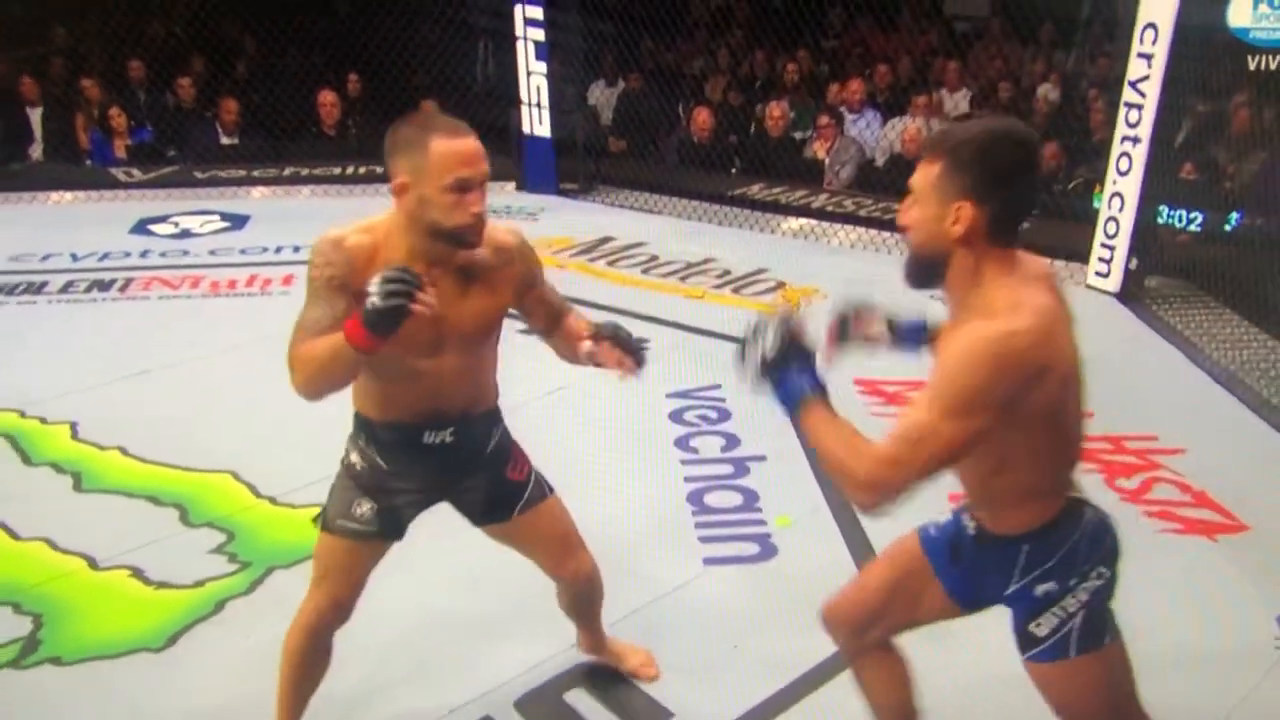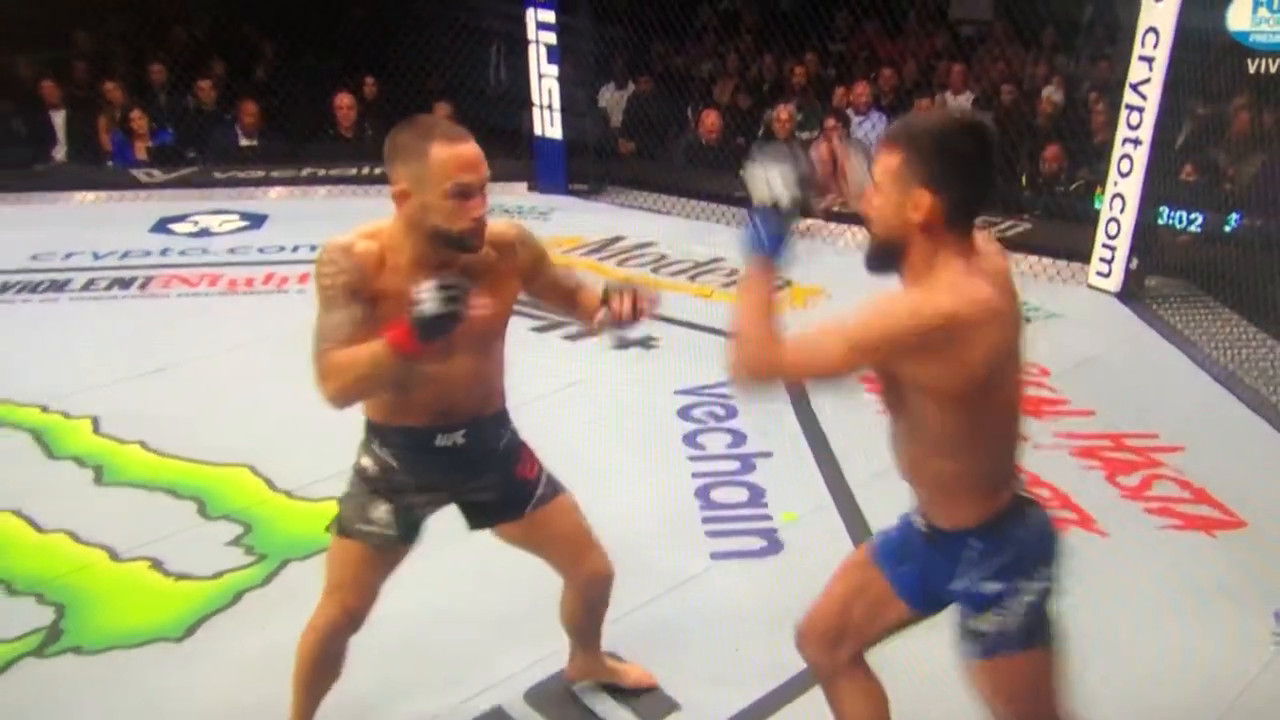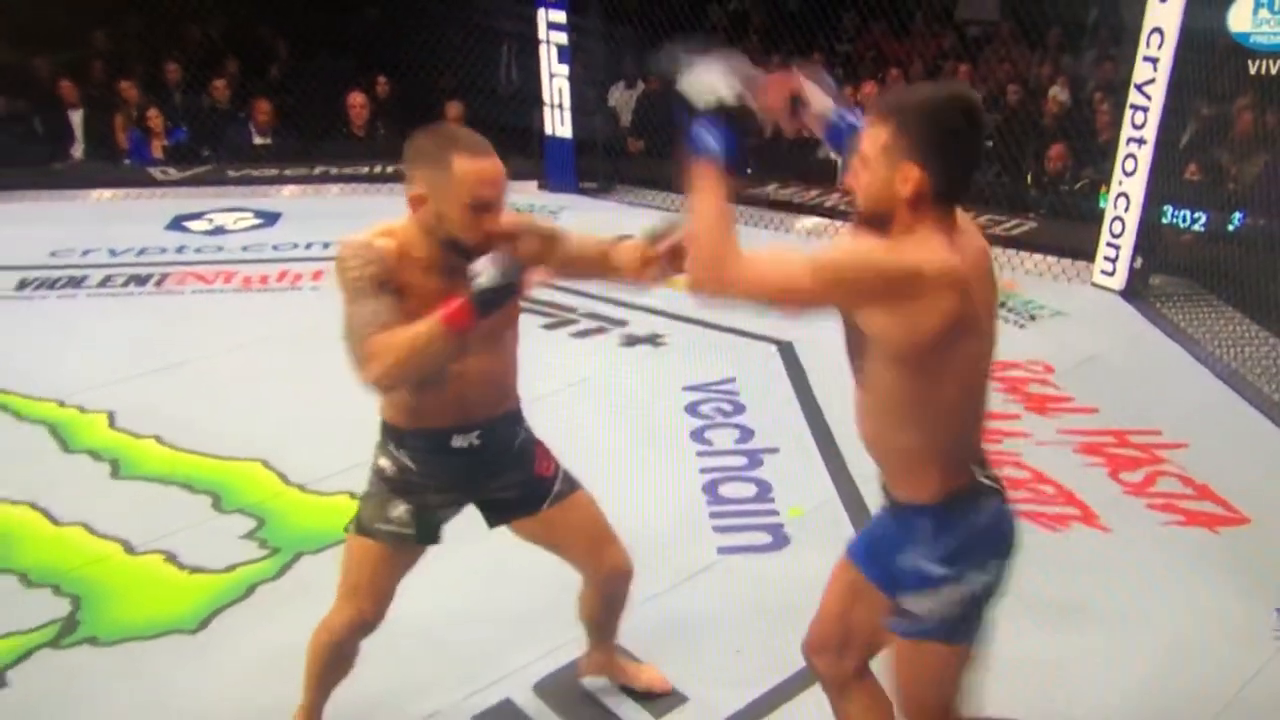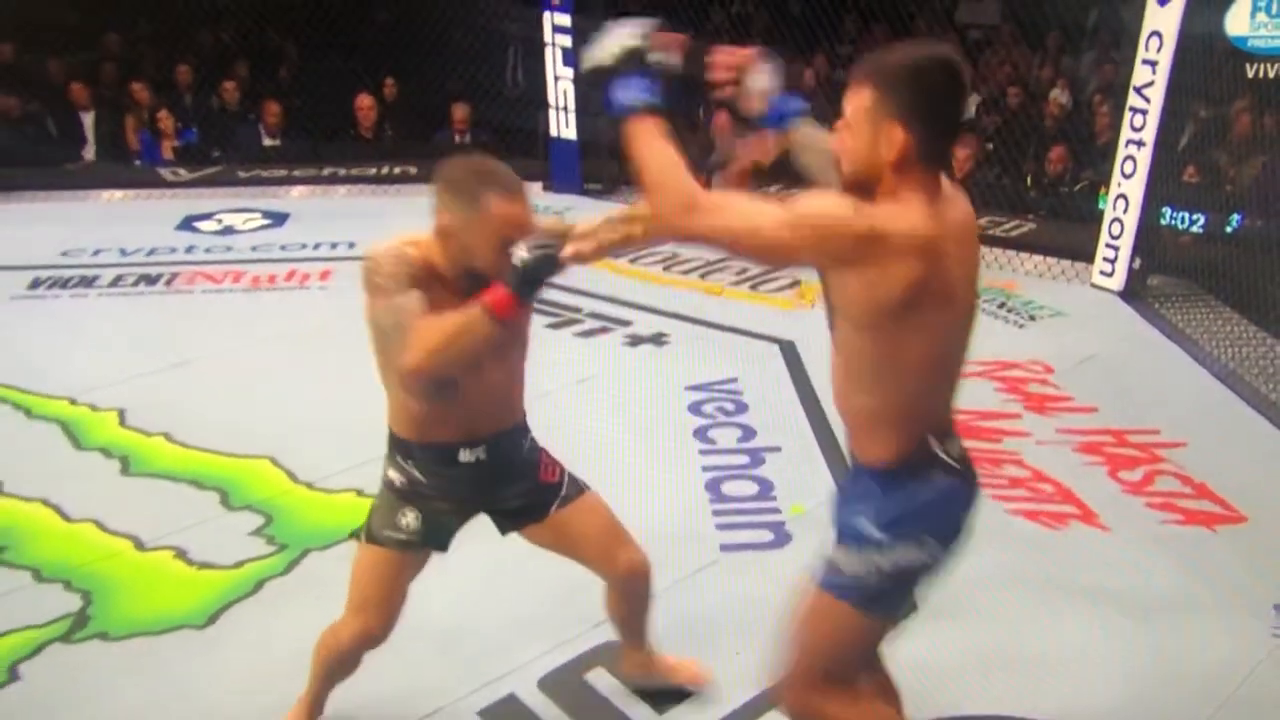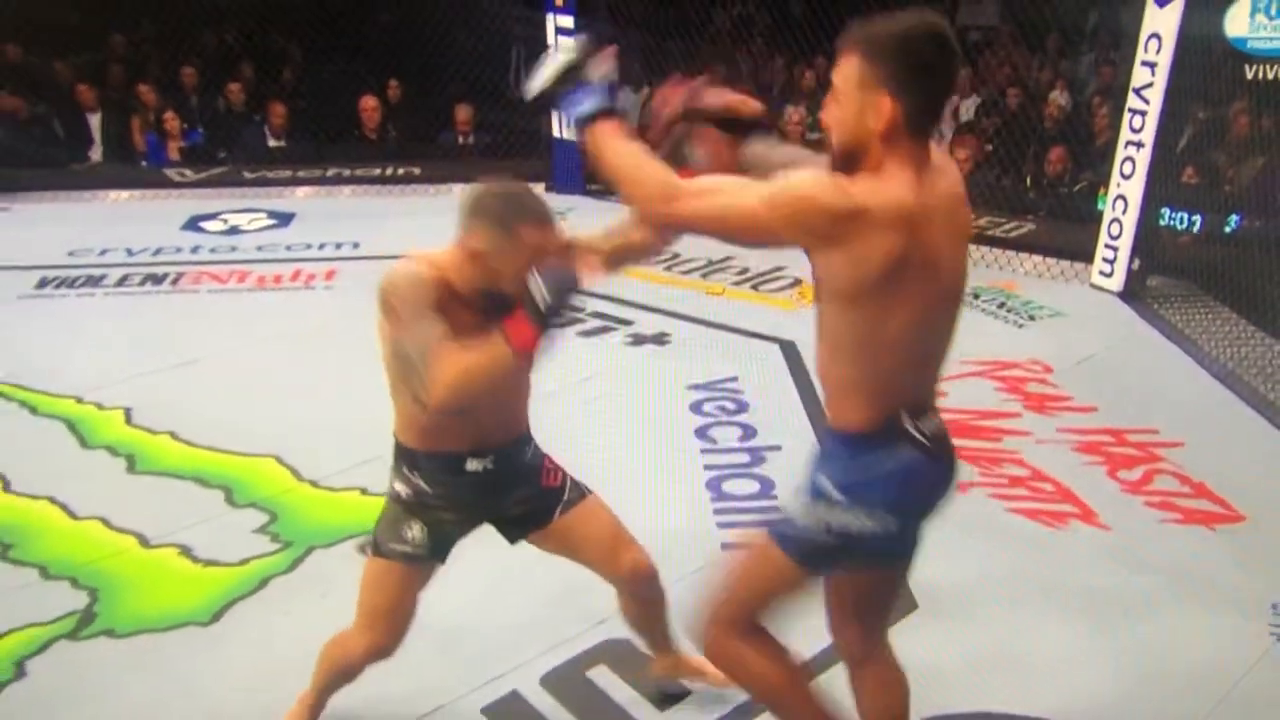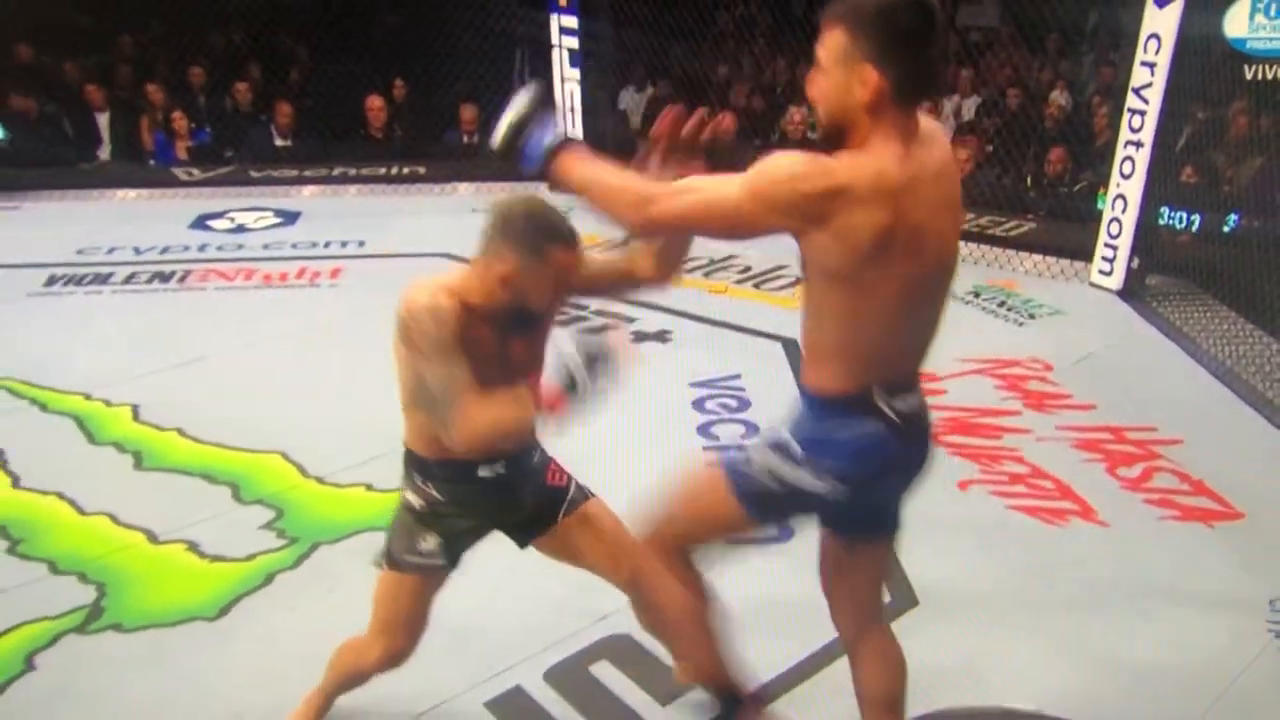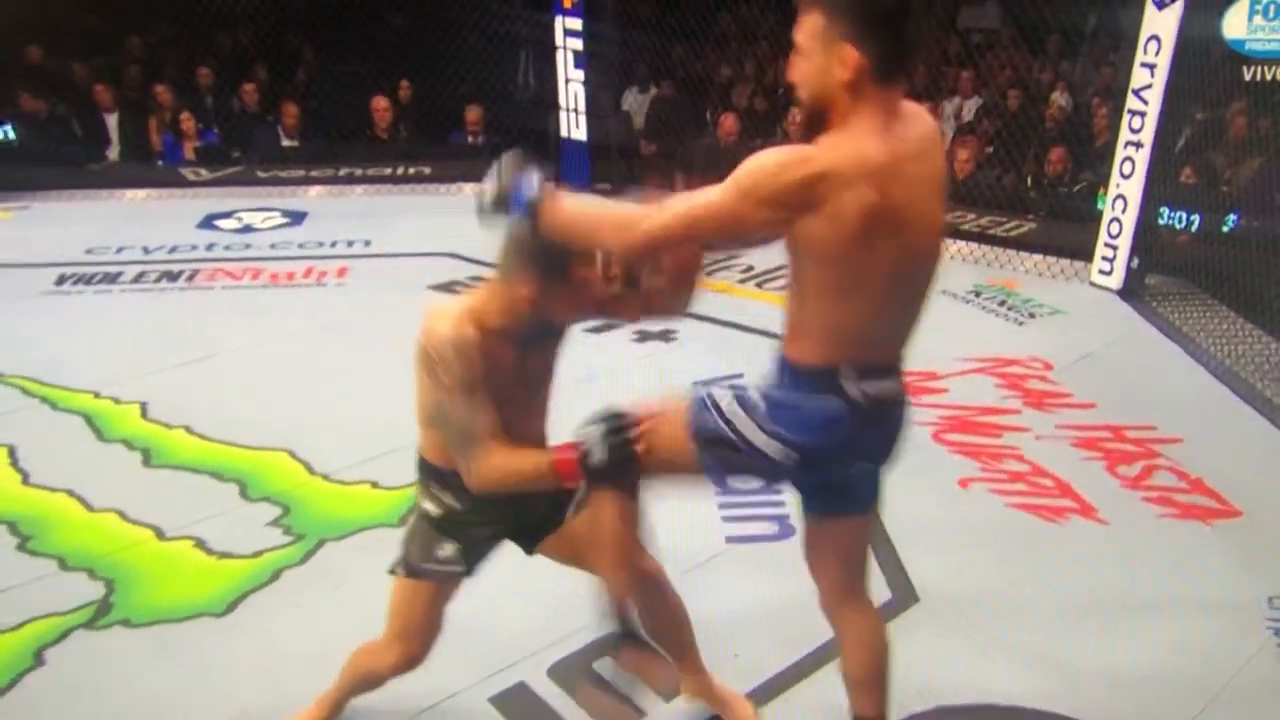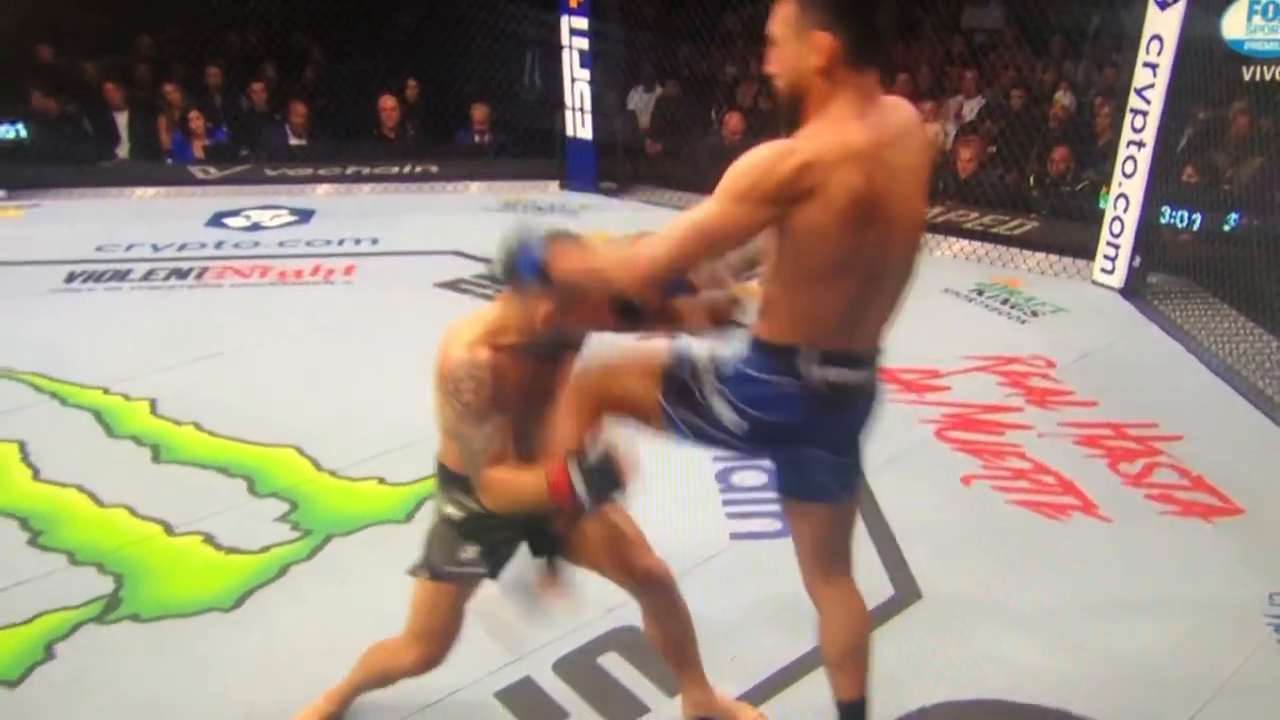
dt=0.2s
person 1, frame 1
left shoulder: (997, 335)
right shoulder: (1015, 277)
left elbow: (873, 483)
left wrist: (796, 381)
right wrist: (905, 331)
left hip: (1049, 558)
right hip: (980, 530)
right knee: (849, 623)
person 1, frame 2
left shoulder: (933, 314)
right shoulder: (977, 256)
left elbow: (755, 363)
left wrist: (764, 238)
right wrist: (867, 173)
left hip: (994, 555)
right hip: (932, 529)
right knee: (824, 645)
person 1, frame 3
left shoulder: (889, 270)
right shoulder: (956, 235)
left elbow: (714, 271)
right elbow: (894, 168)
left wrist: (709, 140)
right wrist: (830, 117)
left hip: (947, 536)
right hip: (911, 514)
right knee: (831, 657)
person 1, frame 4
left shoulder: (862, 234)
right shoulder: (942, 202)
left elbow: (683, 212)
right elbow: (850, 170)
left wrist: (635, 95)
right wrist: (773, 107)
left hip: (901, 498)
right hip: (924, 477)
right knee: (845, 655)
person 1, frame 5
left shoulder: (846, 208)
right shoulder: (935, 174)
left elbow: (665, 201)
left wrist: (589, 106)
left hip: (868, 466)
right hip: (910, 452)
left knee: (726, 627)
right knee: (860, 638)
person 1, frame 6
left shoulder: (831, 185)
right shoulder: (929, 145)
left elbow: (646, 209)
left wrist: (548, 145)
right wrist: (698, 178)
left hip: (838, 435)
right hip: (897, 428)
left knee: (658, 542)
right knee: (858, 614)
person 1, frame 7
left shoulder: (815, 170)
right shoulder: (919, 132)
left elbow: (638, 235)
left wrist: (533, 197)
right wrist: (696, 212)
left hip: (806, 406)
right hip: (875, 406)
right knee: (845, 589)
person 1, frame 8
left shoulder: (797, 161)
right shoulder: (905, 126)
left elbow: (646, 270)
left wrist: (542, 260)
left hip: (769, 385)
right hip: (848, 390)
left knee: (582, 385)
right knee: (829, 573)
person 2, frame 1
left shoulder: (505, 253)
right shoulder: (347, 255)
left elbow: (556, 323)
right elbow: (306, 379)
left wrist: (595, 342)
right wrist: (366, 328)
left hip: (480, 441)
right hip: (387, 450)
left knee: (576, 569)
right knee: (326, 607)
left ankle: (595, 640)
person 2, frame 2
left shoulder: (506, 246)
right shoulder: (353, 262)
left elbow: (574, 297)
right elbow: (335, 385)
left wrist: (610, 302)
right wrist: (410, 334)
left hip: (490, 443)
right hip: (399, 455)
left knee: (592, 571)
right knee: (340, 613)
left ankle: (586, 660)
person 2, frame 3
left shoulder: (513, 240)
right shoulder: (372, 258)
left elbow: (602, 258)
right elbow: (382, 370)
left wrist: (651, 253)
right wrist: (467, 307)
left hip: (505, 442)
right hip: (416, 457)
left knee: (612, 566)
right knee: (355, 615)
left ankle: (602, 656)
person 2, frame 4
left shoulder: (521, 247)
right shoulder: (395, 266)
left elbow: (618, 229)
right elbow: (419, 358)
right wrist: (508, 294)
left hip: (513, 453)
right hip: (426, 468)
left knee: (629, 567)
right knee: (363, 627)
left ankle: (638, 658)
person 2, frame 5
left shoulder: (533, 263)
right shoulder: (411, 286)
left elbow: (644, 235)
right elbow: (444, 389)
right wrist: (530, 324)
left hip: (517, 461)
right hip: (432, 479)
left knee: (635, 569)
right knee: (372, 640)
left ankle: (667, 659)
person 2, frame 6
left shoulder: (541, 280)
right shoulder: (431, 311)
left elbow: (653, 267)
right elbow: (464, 430)
right wrist: (556, 394)
left hip: (523, 468)
right hip: (443, 486)
left knee: (641, 570)
right knee: (387, 647)
left ankle: (698, 666)
person 2, frame 7
left shoulder: (551, 299)
right shoulder: (453, 337)
left elbow: (668, 297)
right elbow: (483, 469)
right wrist: (577, 460)
left hip: (536, 480)
right hip: (459, 495)
left knee: (644, 575)
right knee: (401, 651)
person 2, frame 8
left shoulder: (569, 305)
right shoulder: (470, 358)
left elbow: (678, 314)
right elbow: (493, 484)
right wrist: (569, 484)
left hip: (550, 476)
right hip: (476, 499)
left knee: (652, 576)
right knee: (420, 652)
